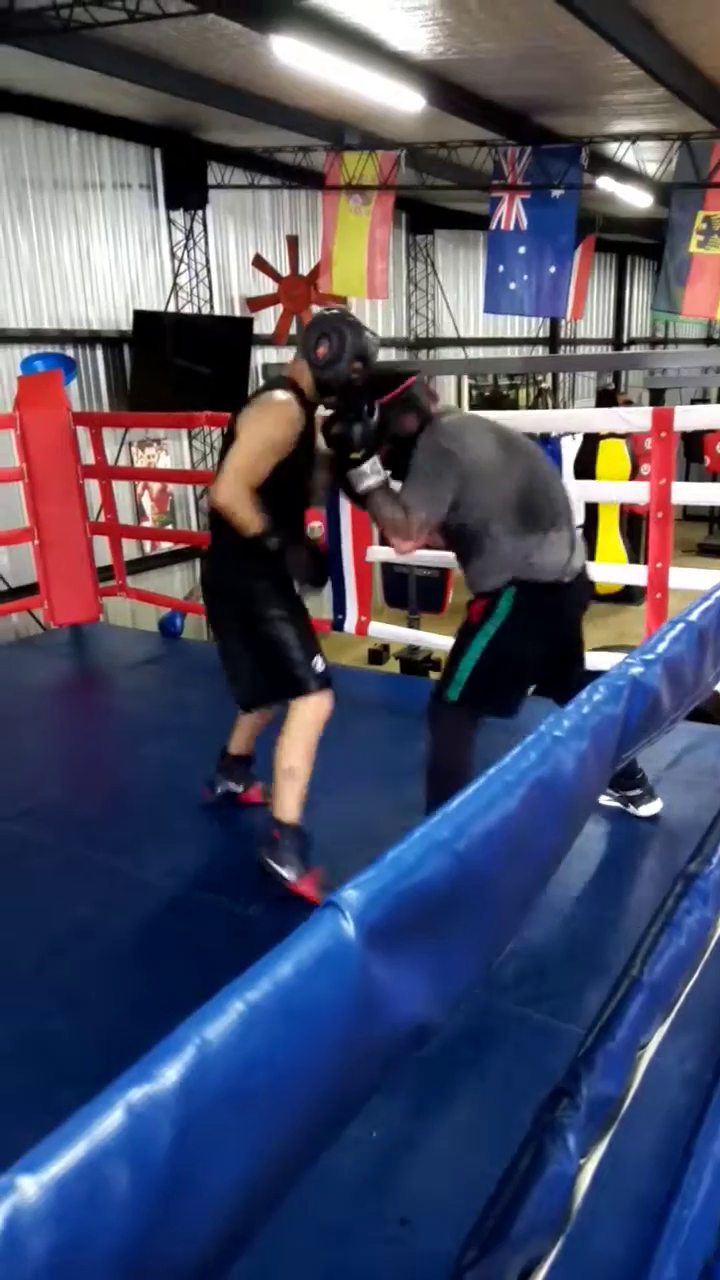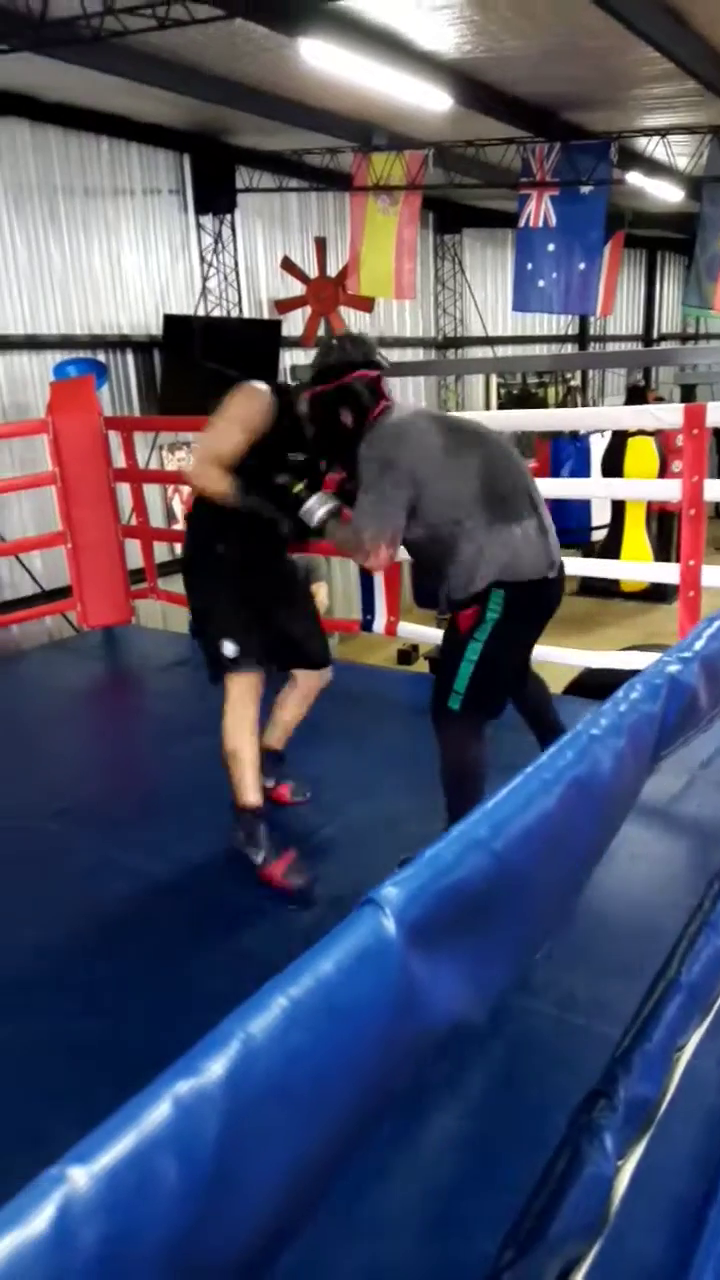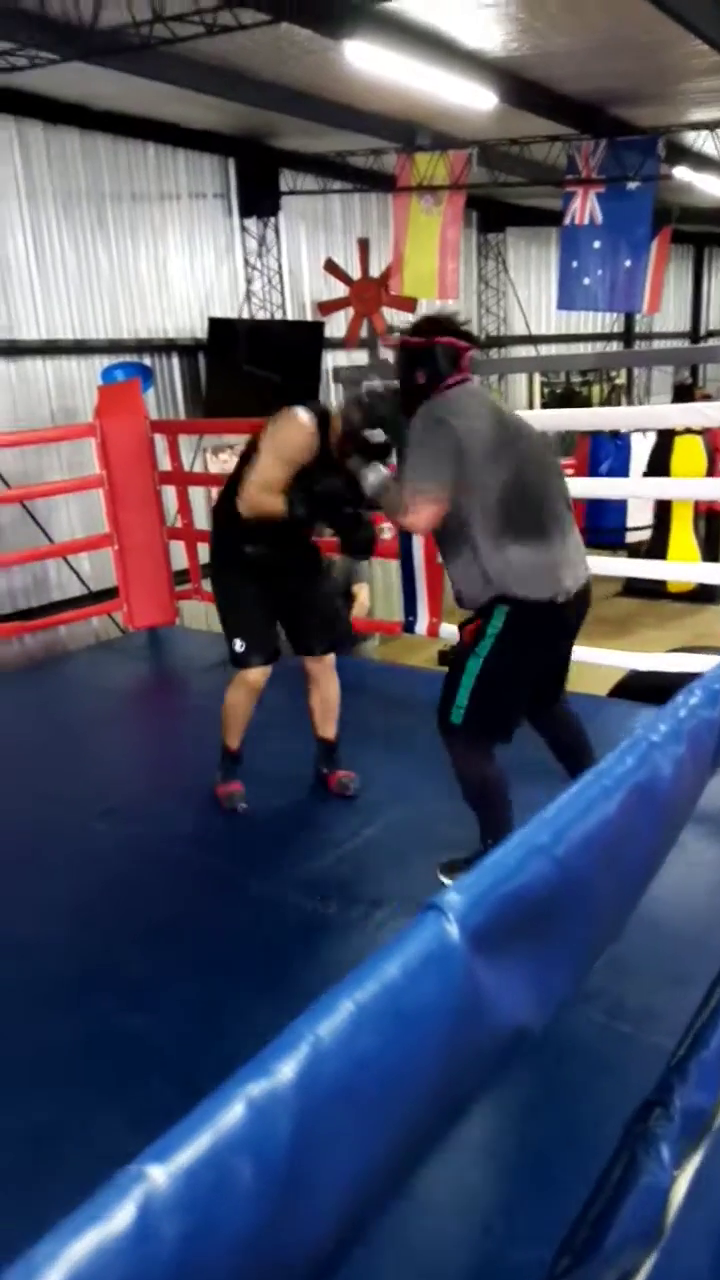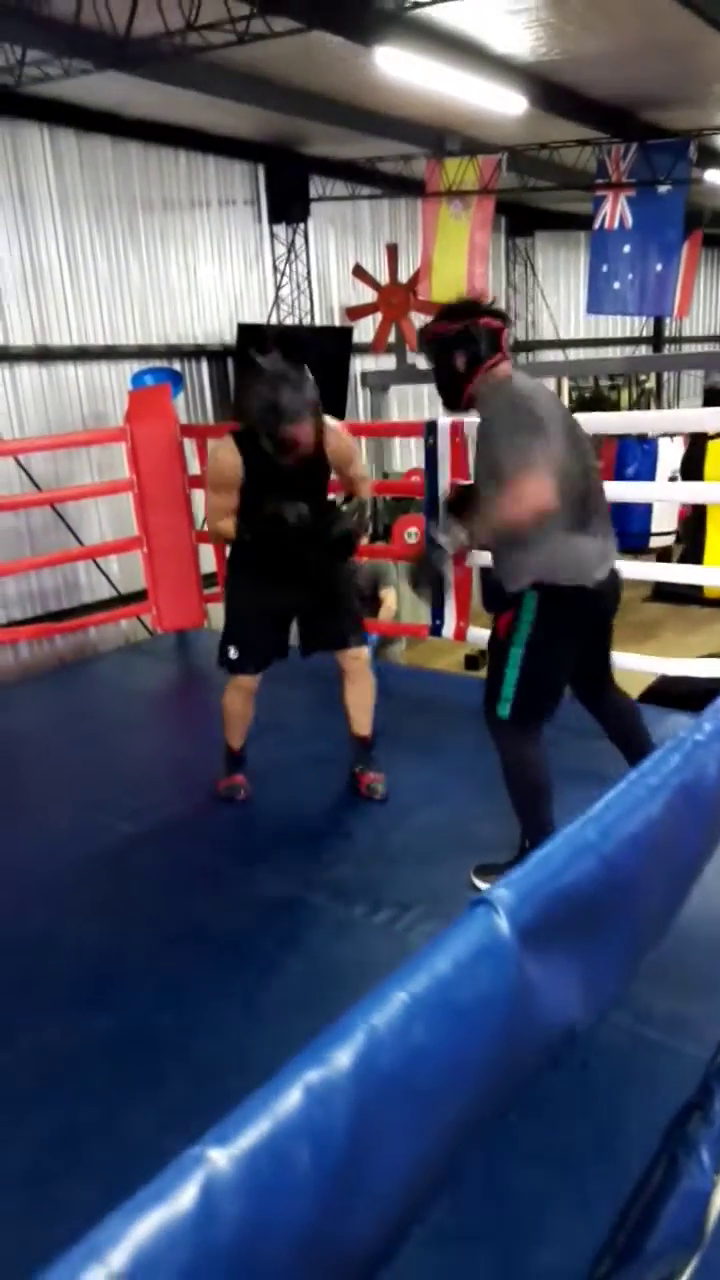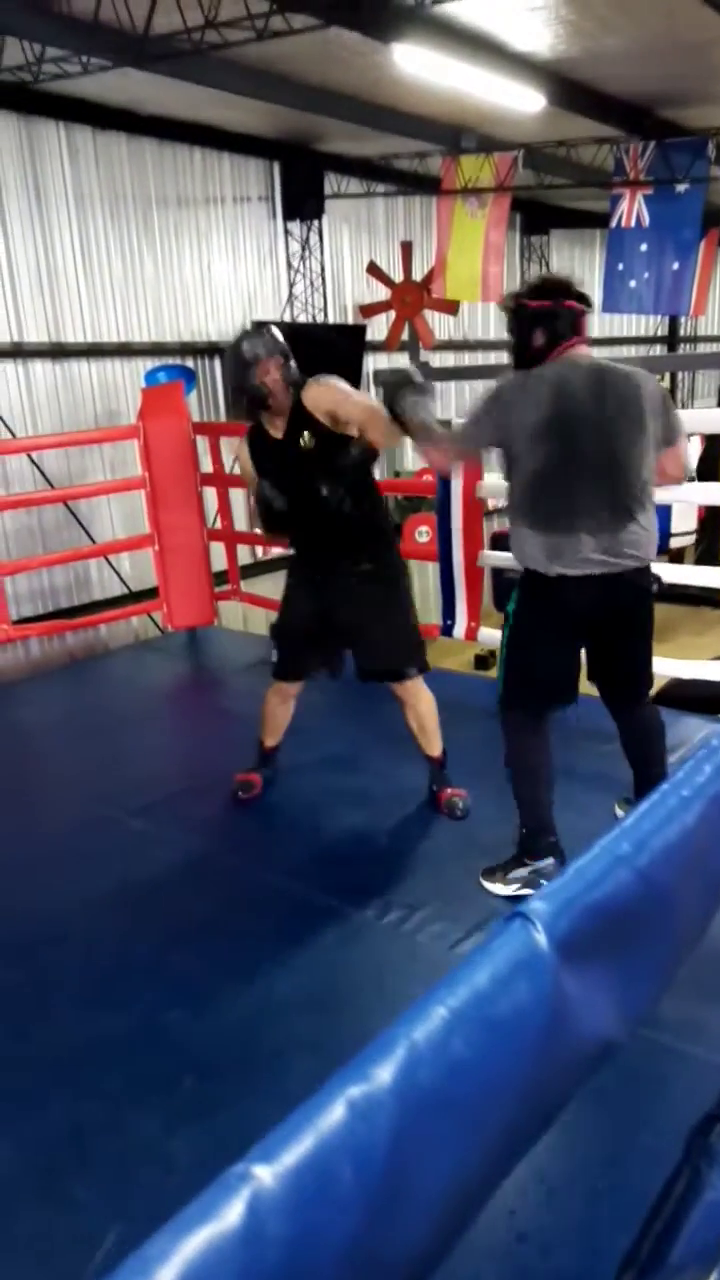
dt=0.4s
person 1, frame 1
left shoulder: (439, 443)
right shoulder: (463, 430)
left elbow: (406, 535)
right elbow: (442, 518)
left wrist: (362, 468)
left hip: (526, 590)
right hip: (564, 577)
left knee: (452, 711)
right knee: (571, 686)
right ankle: (632, 786)
person 1, frame 2
left shoulder: (383, 449)
right shoulder: (417, 426)
left elbow: (371, 551)
left wrist: (307, 501)
left hip: (506, 584)
right hip: (538, 567)
left knee: (457, 714)
right knee: (509, 672)
person 1, frame 3
left shoulder: (437, 418)
right shoulder: (482, 415)
left elbow: (415, 513)
left wrist: (370, 474)
left hip: (520, 601)
right hip: (563, 587)
left knee: (464, 726)
right knee: (541, 699)
person 1, frame 4
left shoulder: (514, 405)
right shoulder: (506, 406)
left elbow: (529, 495)
left wrist: (458, 530)
right wrist: (467, 506)
left hip: (552, 590)
right hip: (593, 576)
left knee: (512, 720)
right knee: (596, 688)
person 1, frame 5
left shoulder: (519, 393)
right shoulder: (644, 387)
left elbow: (446, 454)
right elbow: (672, 470)
left wrist: (411, 411)
left hip: (553, 583)
right hip: (629, 574)
left knee: (524, 712)
right knee: (631, 700)
left ankle: (540, 854)
person 2, frame 1
left shoulder: (299, 407)
right shoulder: (281, 408)
right elbow: (229, 493)
right wrist: (283, 548)
left hip: (254, 573)
right hip: (244, 577)
left knee: (274, 682)
right knee: (312, 699)
left ankle: (230, 773)
right ankle: (284, 845)
person 2, frame 2
left shoulder: (313, 429)
right shoulder: (258, 401)
right elbow: (201, 469)
right wrist: (256, 508)
left hip: (267, 560)
right hip: (217, 562)
left knee: (314, 669)
right knee: (244, 682)
left ankle: (266, 766)
right ankle: (253, 832)
person 2, frame 3
left shoulder: (344, 441)
right shoulder: (300, 430)
left elbow: (340, 501)
right elbow: (250, 503)
left wrist: (353, 524)
right wrist: (310, 506)
left hip: (295, 553)
right hip: (241, 556)
left knee: (322, 663)
right knee: (253, 673)
left ankle: (329, 762)
right ankle: (230, 765)
person 2, frame 4
left shoulder: (330, 435)
right shoulder: (230, 453)
left elbow: (361, 486)
right elbow: (218, 523)
left wrist: (350, 521)
right wrist: (267, 530)
left hip: (320, 558)
right hip: (258, 569)
left knee: (356, 657)
right knee: (244, 679)
left ankle: (364, 761)
right ankle: (233, 765)
person 2, frame 5
left shoulder: (321, 395)
right shoulder: (252, 445)
left elbow: (387, 425)
right elbow: (270, 527)
left wrist: (352, 464)
right wrist: (269, 508)
left hip: (373, 567)
right hip: (313, 573)
left knee: (407, 681)
right knee: (286, 682)
left ankle: (440, 777)
right ankle: (264, 763)
